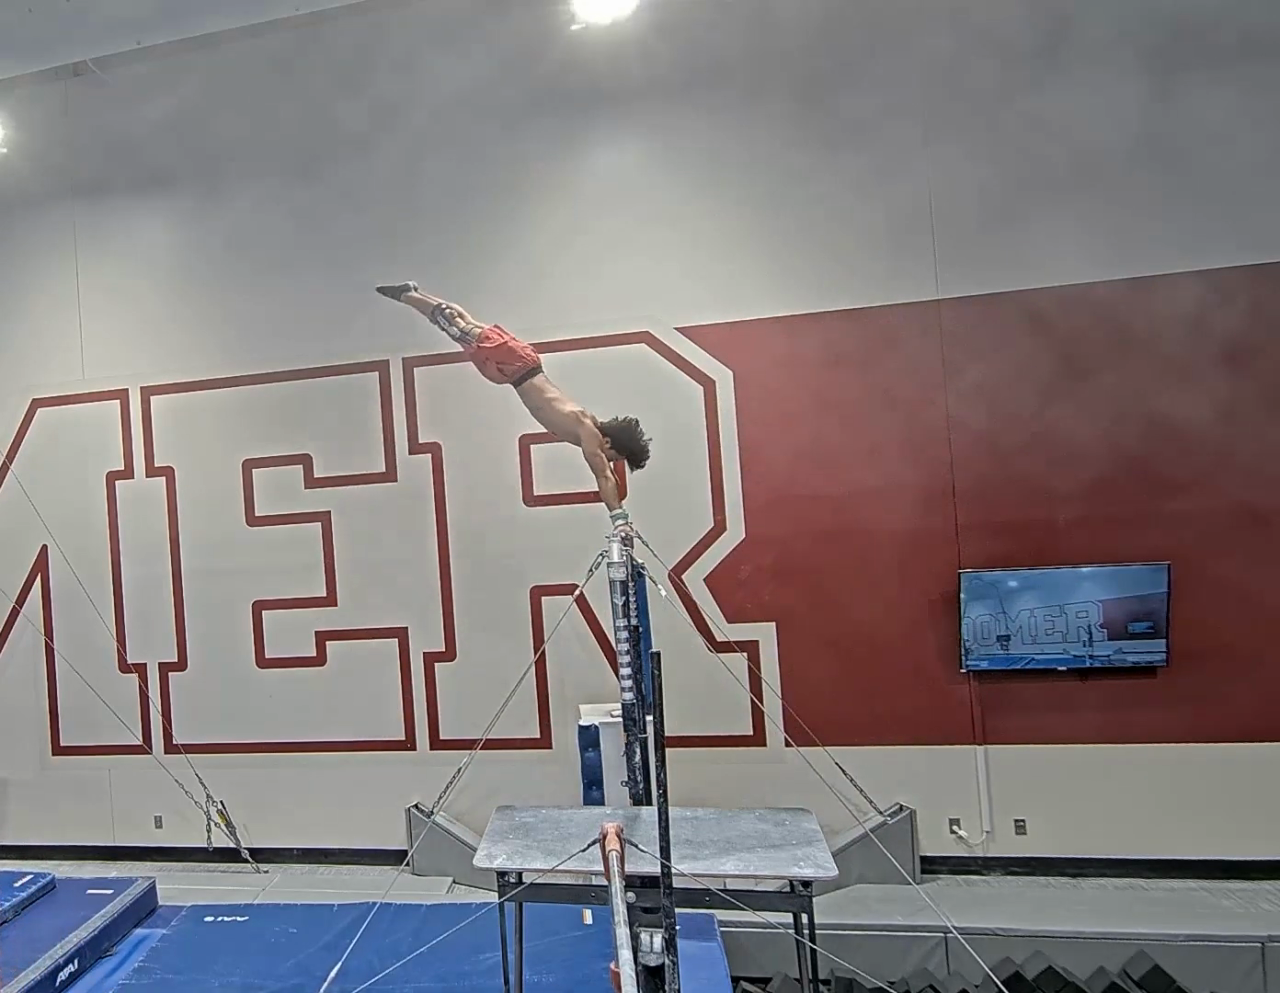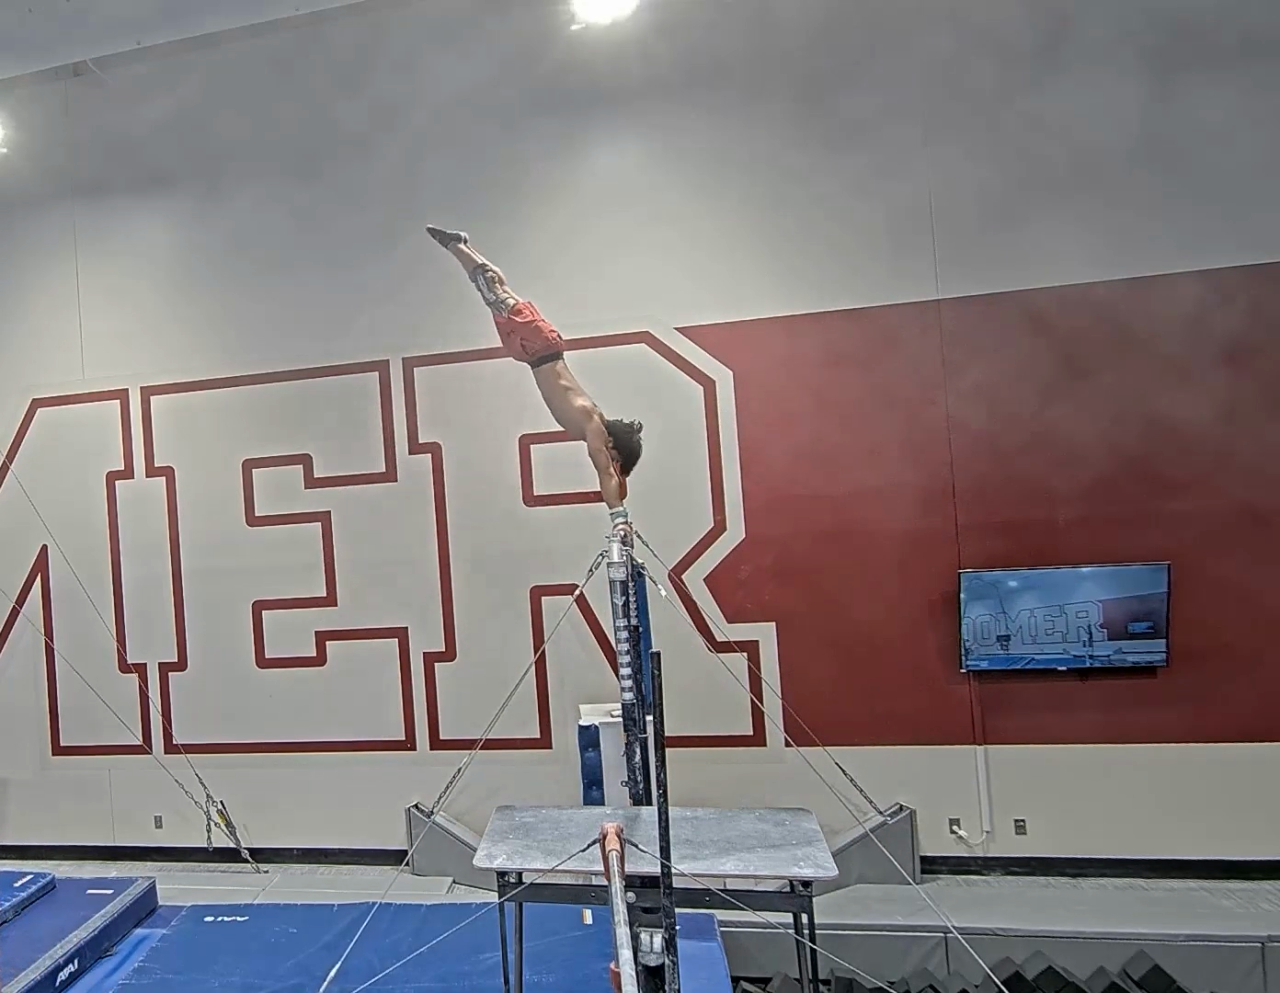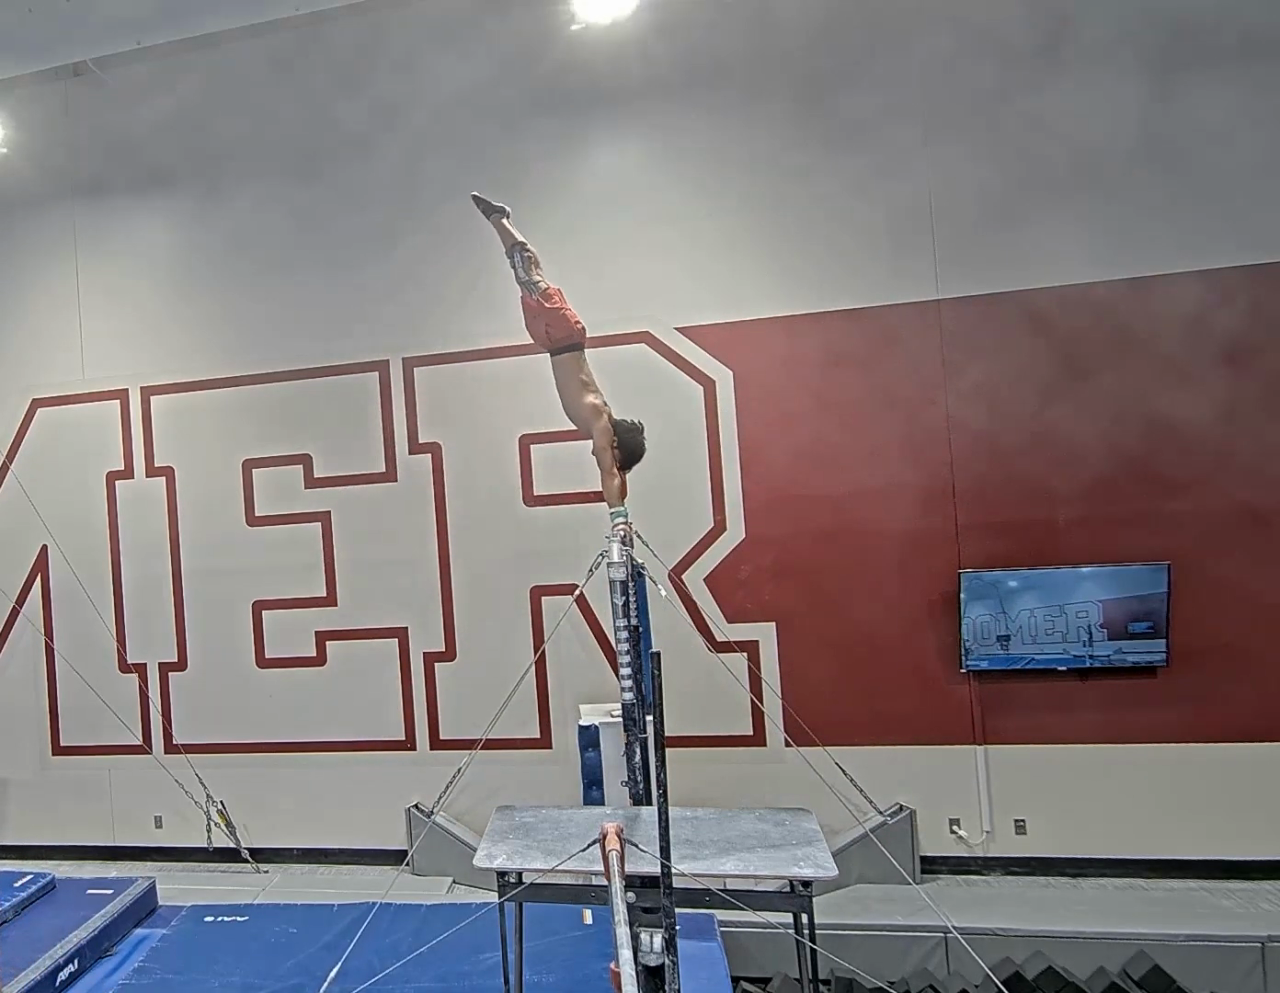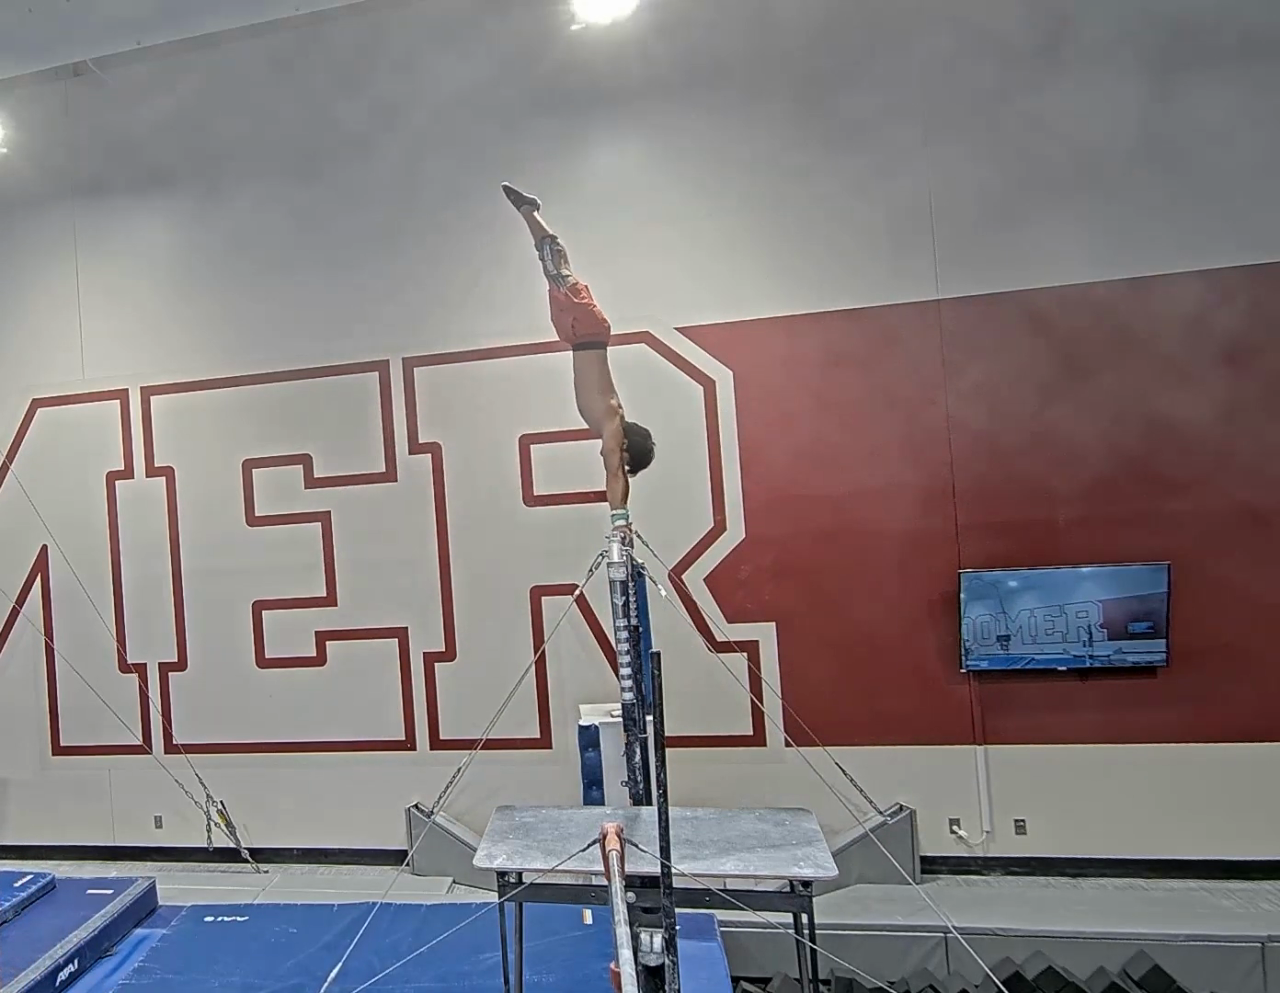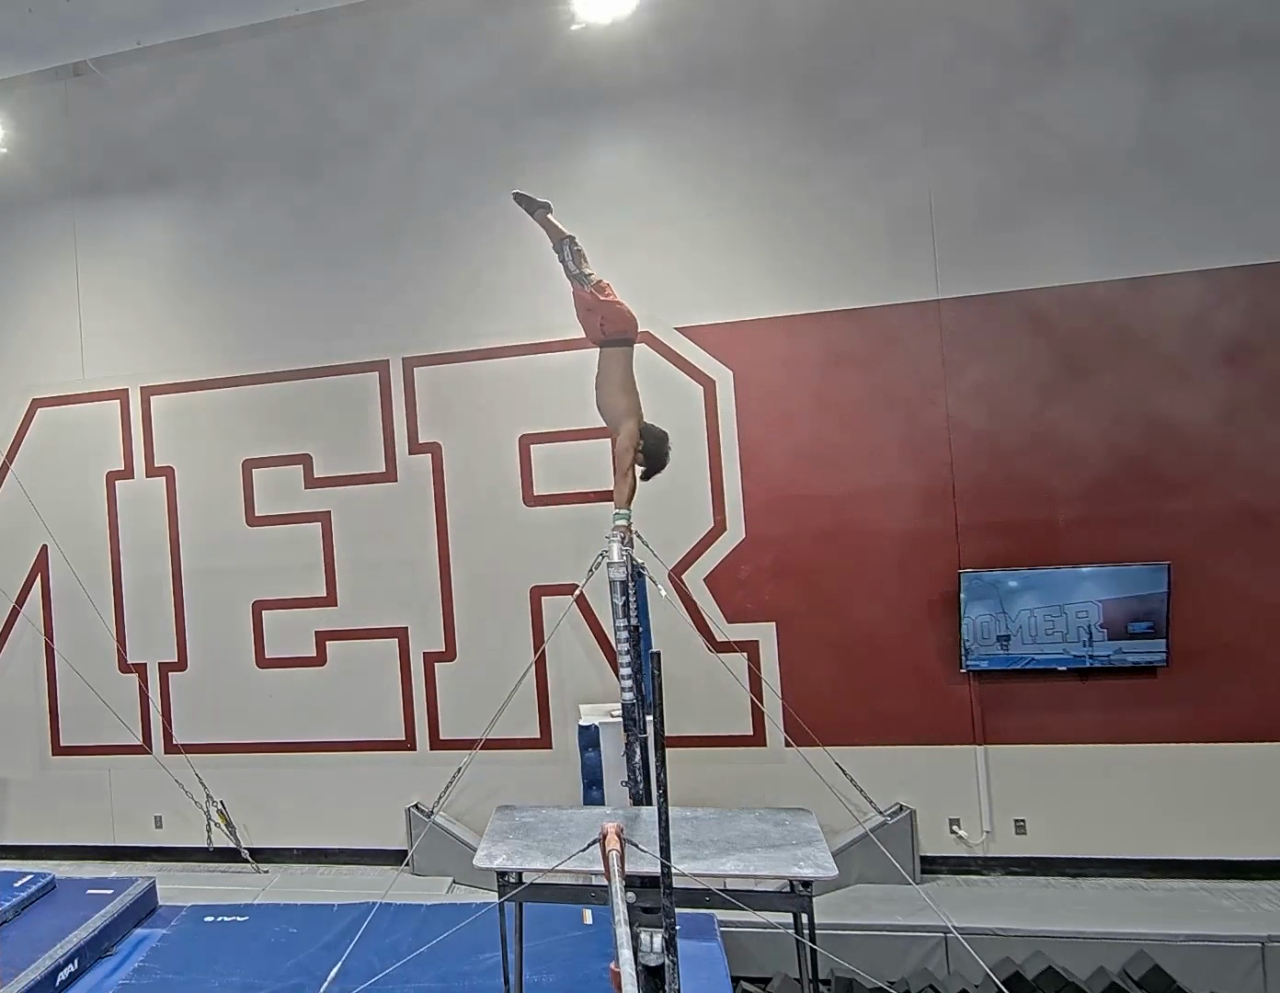
dt=0.1s
person 1, frame 1
left shoulder: (591, 429)
right shoulder: (587, 433)
left elbow: (607, 478)
right elbow: (606, 479)
left wrist: (620, 518)
right wrist: (621, 520)
left hip: (518, 366)
right hip: (512, 364)
left knee: (466, 326)
right knee: (459, 328)
left ankle: (410, 293)
right ankle: (407, 293)
person 1, frame 2
left shoulder: (595, 425)
right shoulder: (593, 428)
left elbow: (612, 477)
right elbow: (608, 477)
left wrist: (621, 518)
right wrist: (620, 519)
left hip: (543, 348)
right hip: (535, 342)
left knee: (501, 296)
right knee: (496, 295)
right ankle: (456, 242)
person 1, frame 3
left shoulder: (604, 423)
right shoulder: (602, 428)
left elbow: (613, 476)
right elbow: (610, 476)
left wrist: (620, 518)
right wrist: (619, 519)
left hip: (563, 337)
right hip: (559, 333)
right knee: (531, 279)
right ankle: (499, 218)
person 1, frame 4
left shoulder: (615, 426)
right shoulder: (613, 430)
left elbow: (617, 476)
right elbow: (615, 477)
left wrist: (621, 519)
right wrist: (620, 521)
left hip: (587, 334)
right hip: (583, 328)
right knee: (559, 275)
right ankle: (529, 210)
person 1, frame 5
left shoulder: (633, 427)
right shoulder: (629, 431)
left elbow: (627, 477)
right elbow: (624, 476)
right wrist: (621, 521)
left hip: (616, 332)
right hip: (613, 330)
right knee: (579, 273)
